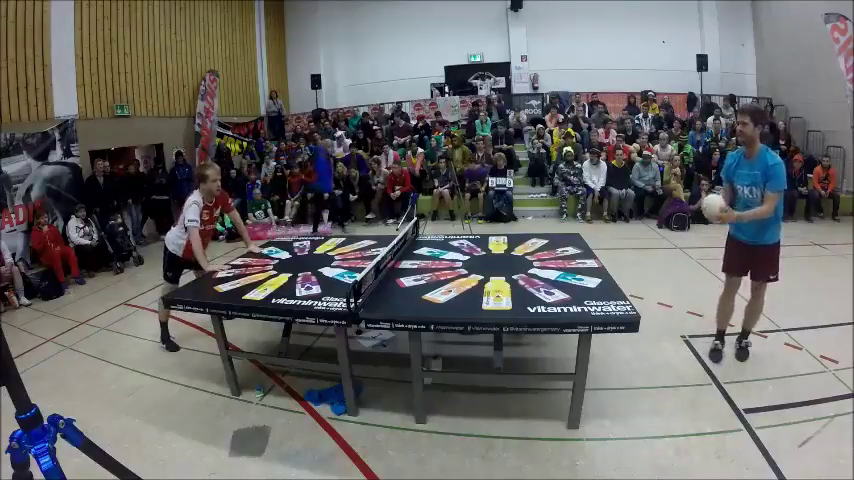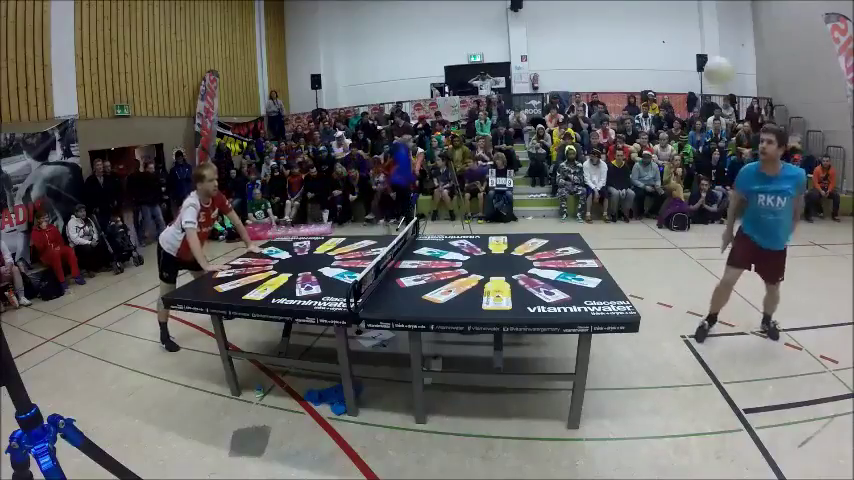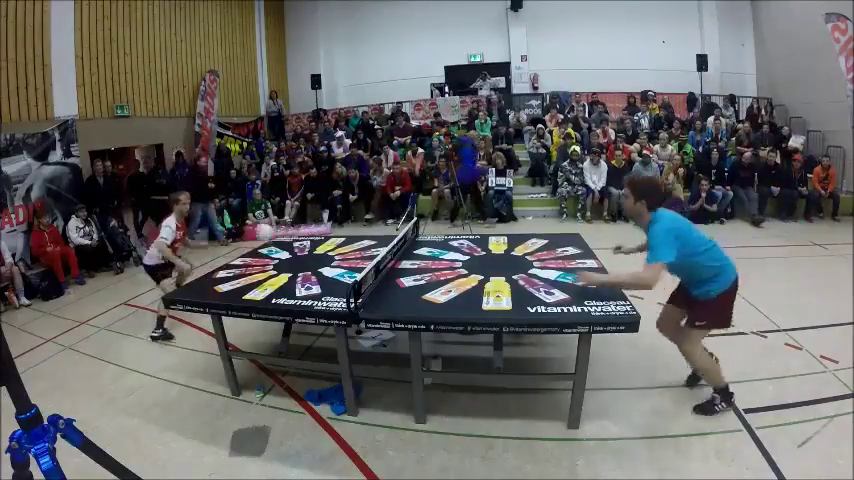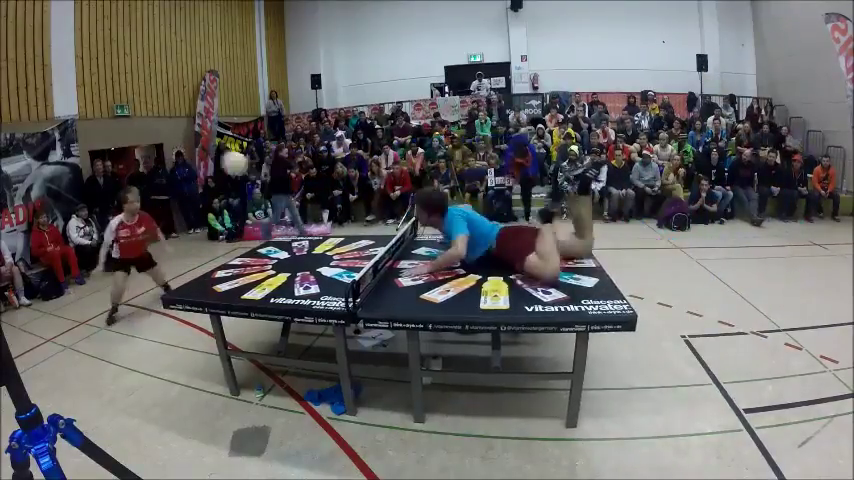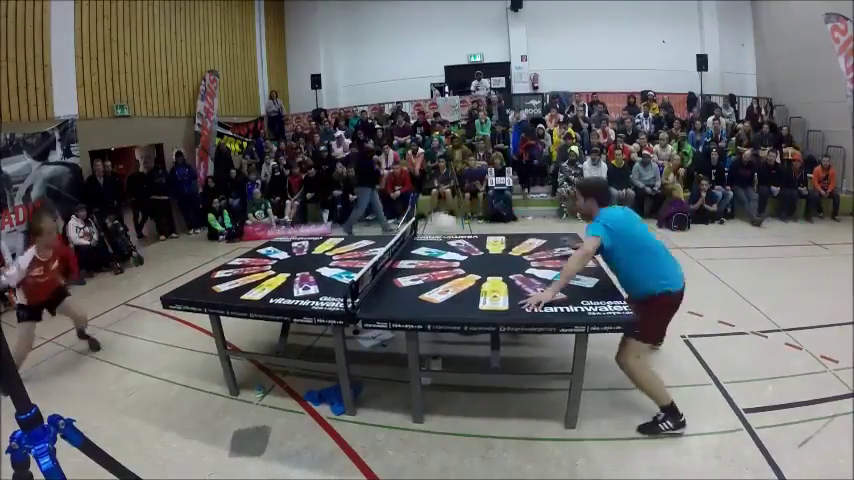
dt=1s
person 1, frame 1
left shoulder: (773, 164)
right shoulder: (732, 159)
left elbow: (769, 208)
left wrist: (736, 217)
right wrist: (720, 205)
left hip: (765, 240)
right hip: (737, 236)
left knee: (757, 291)
right knee: (729, 288)
left ankle: (744, 338)
right ankle: (719, 338)
person 1, frame 2
left shoulder: (796, 175)
right shoulder: (748, 172)
left elbow: (798, 201)
right elbow: (735, 201)
left wrist: (791, 226)
right wrist: (727, 230)
left hip: (776, 243)
right hip: (748, 234)
left knee: (772, 289)
right knee: (727, 281)
left ankle: (767, 320)
right ankle: (710, 320)
person 1, frame 3
left shoulder: (663, 228)
right shoulder: (659, 219)
left elbow: (648, 279)
left wrist: (599, 279)
right wrist: (634, 249)
left hip: (717, 284)
right hip: (699, 279)
left knee: (687, 344)
right knee: (665, 325)
left ankle: (724, 394)
right ankle: (705, 362)
person 1, frame 4
left shoulder: (455, 218)
right shoulder: (452, 211)
left elbow: (458, 253)
left wrist: (428, 267)
left hip: (508, 242)
left knee: (550, 272)
right knee: (584, 245)
person 1, frame 5
left shoulder: (600, 224)
right shoulder: (620, 213)
left elbow: (584, 254)
left wrist: (550, 291)
left hip: (661, 292)
right hip: (670, 279)
left knee: (627, 358)
left ankle: (671, 416)
right ankle: (649, 336)
person 2, frame 1
left shoulder: (221, 196)
right shoulder: (194, 203)
left elbow: (236, 218)
right elbow: (194, 234)
left wrist: (249, 244)
right wrist: (206, 265)
left hip: (196, 248)
right hip: (176, 248)
right knee: (170, 291)
right ankle: (164, 335)
person 2, frame 2
left shoulder: (217, 197)
right shoulder: (191, 205)
left elbow: (235, 220)
right elbow: (192, 237)
left wrist: (249, 244)
right wrist: (206, 265)
left hip: (190, 250)
right hip: (170, 249)
right knee: (168, 293)
right ankle: (164, 335)
person 2, frame 3
left shoulder: (181, 222)
right shoulder: (170, 224)
left elbow: (184, 241)
right elbow: (161, 248)
right wrist: (179, 263)
left hip: (164, 260)
right hip: (154, 263)
left knee: (187, 268)
right knee: (171, 290)
right ankle: (158, 329)
person 2, frame 4
left shoulder: (145, 218)
right shoulder: (115, 224)
left elbow: (156, 231)
right elbow: (105, 245)
left wrist: (165, 245)
right wrist: (100, 264)
left hip: (141, 255)
right hip: (121, 257)
left knee: (160, 277)
right knee: (119, 288)
left ankle: (165, 288)
right ankle: (114, 309)
person 2, frame 5
left shoulder: (55, 247)
right shoulder: (26, 261)
right elbow: (6, 281)
left wrist: (59, 279)
left hip: (53, 290)
right hip: (29, 301)
left knee: (82, 317)
right knee: (24, 347)
left ankle: (82, 334)
